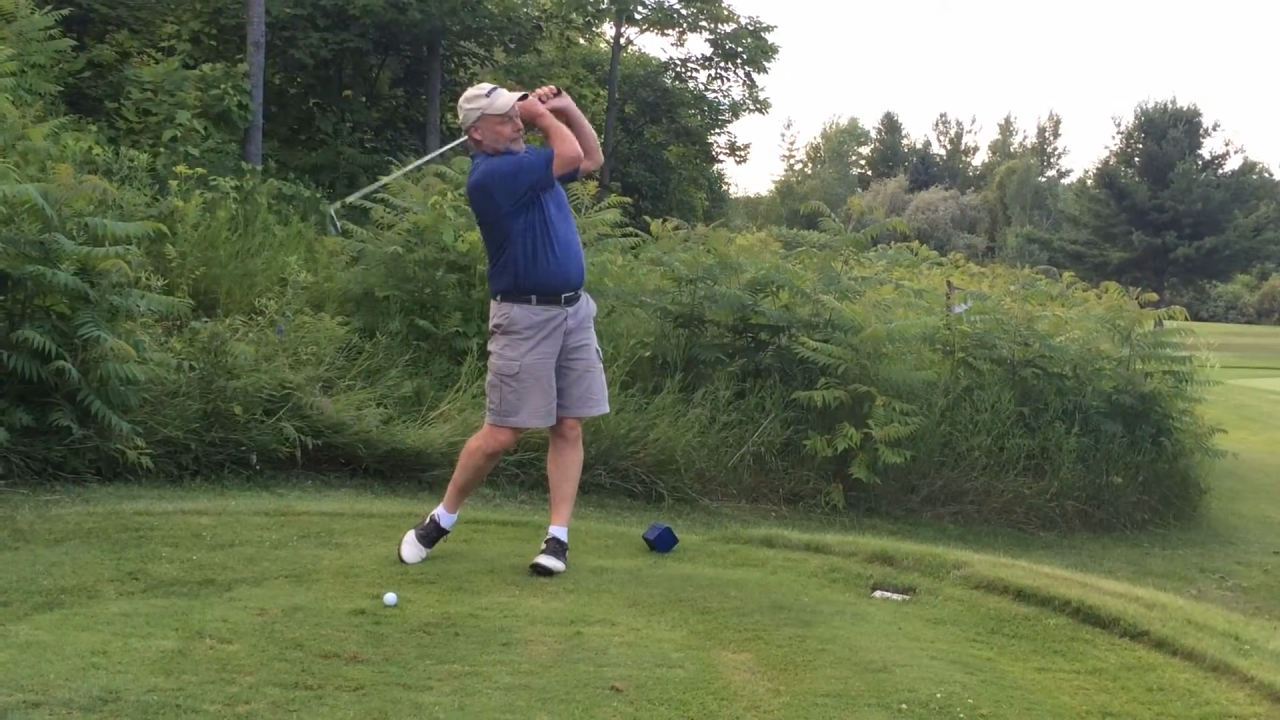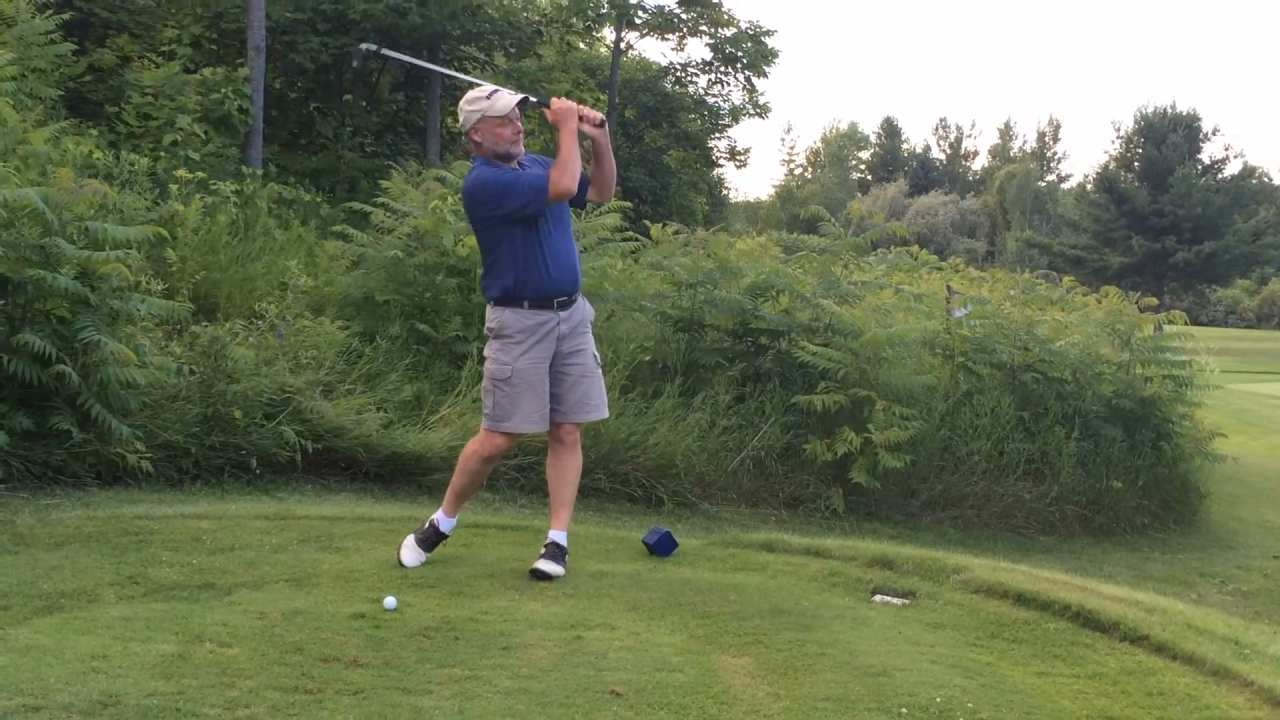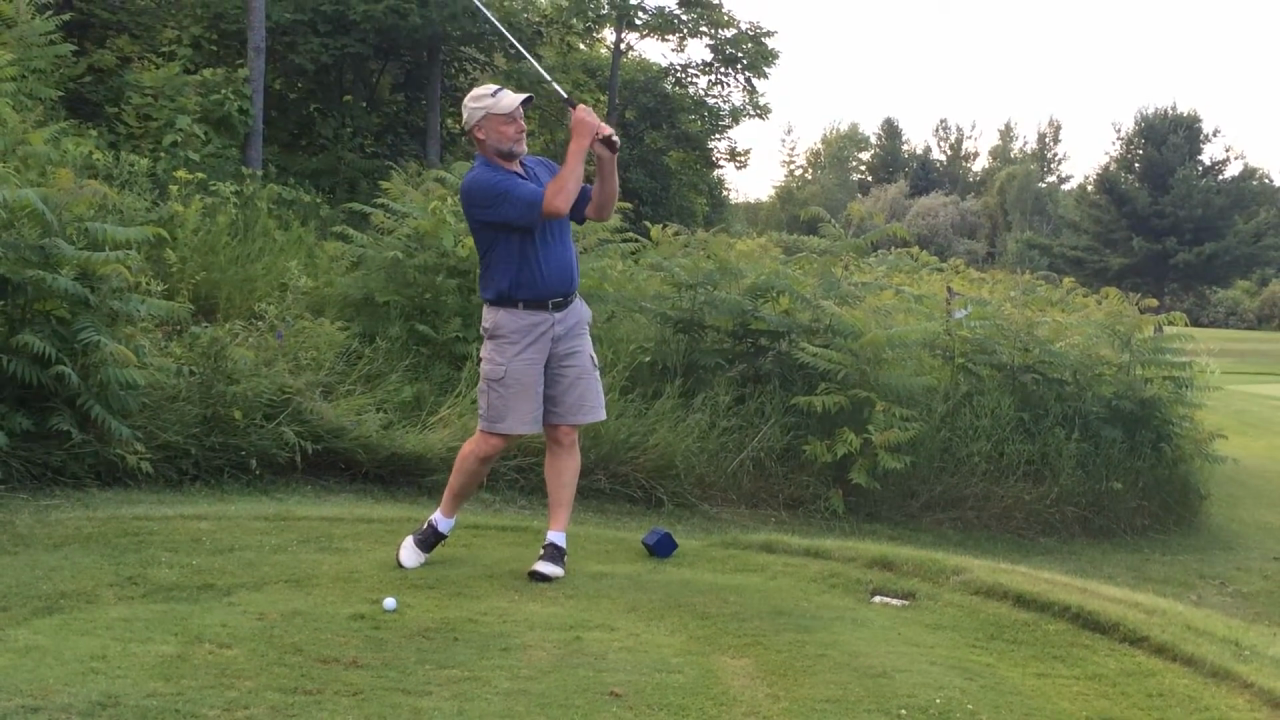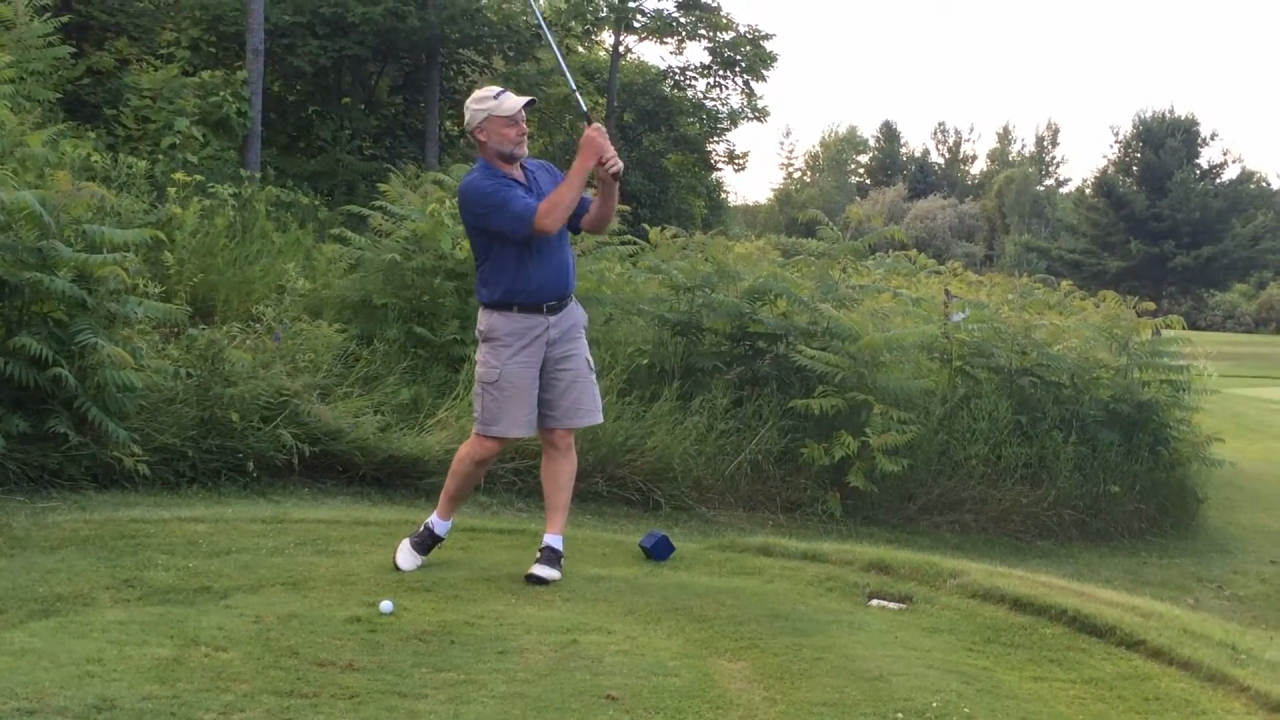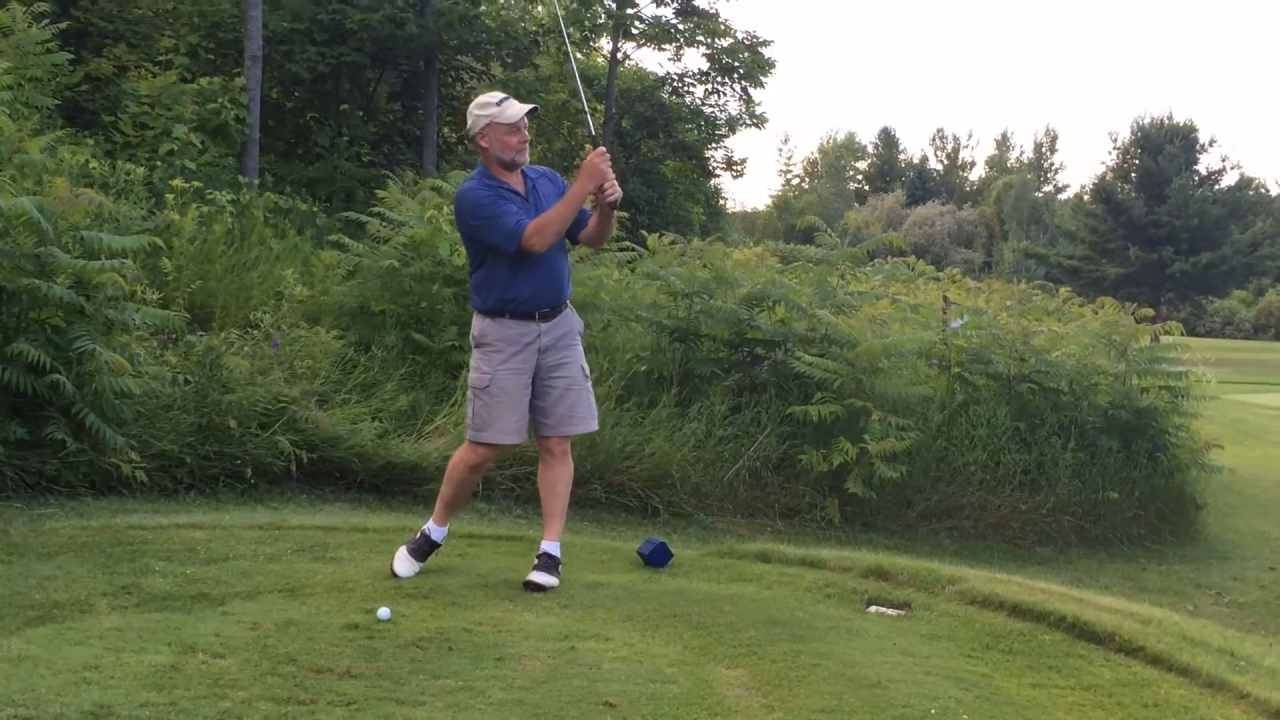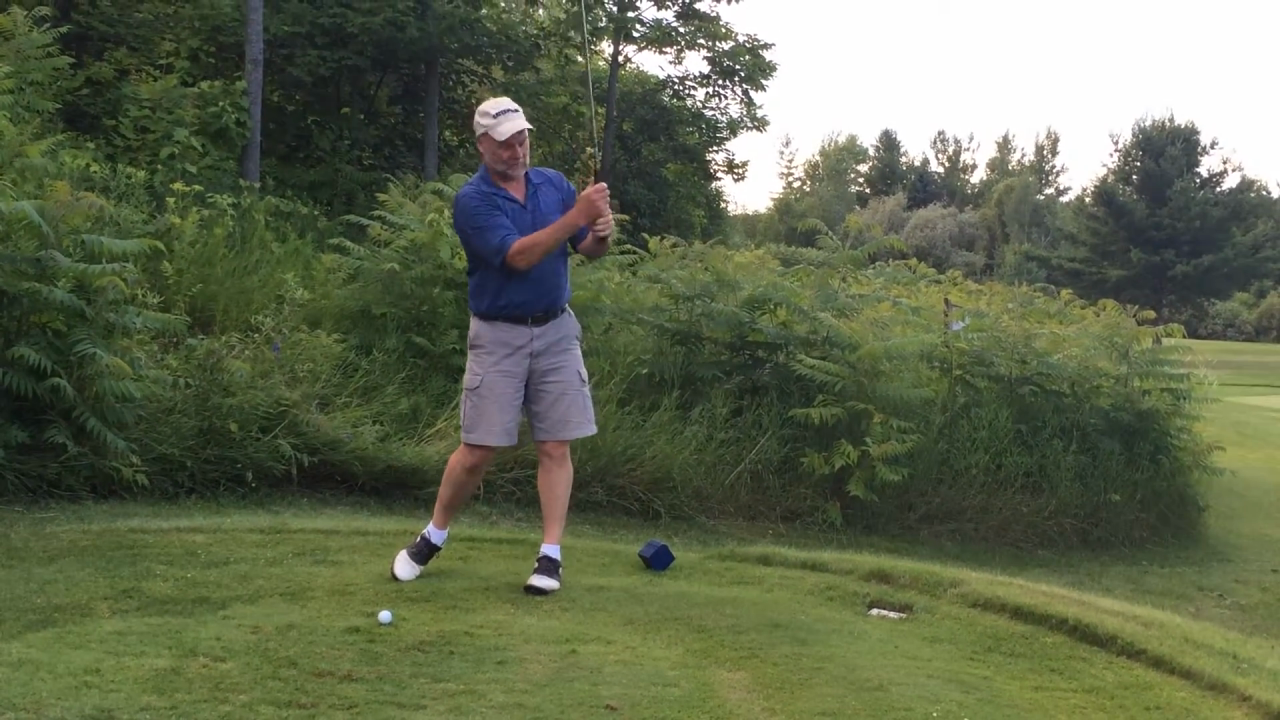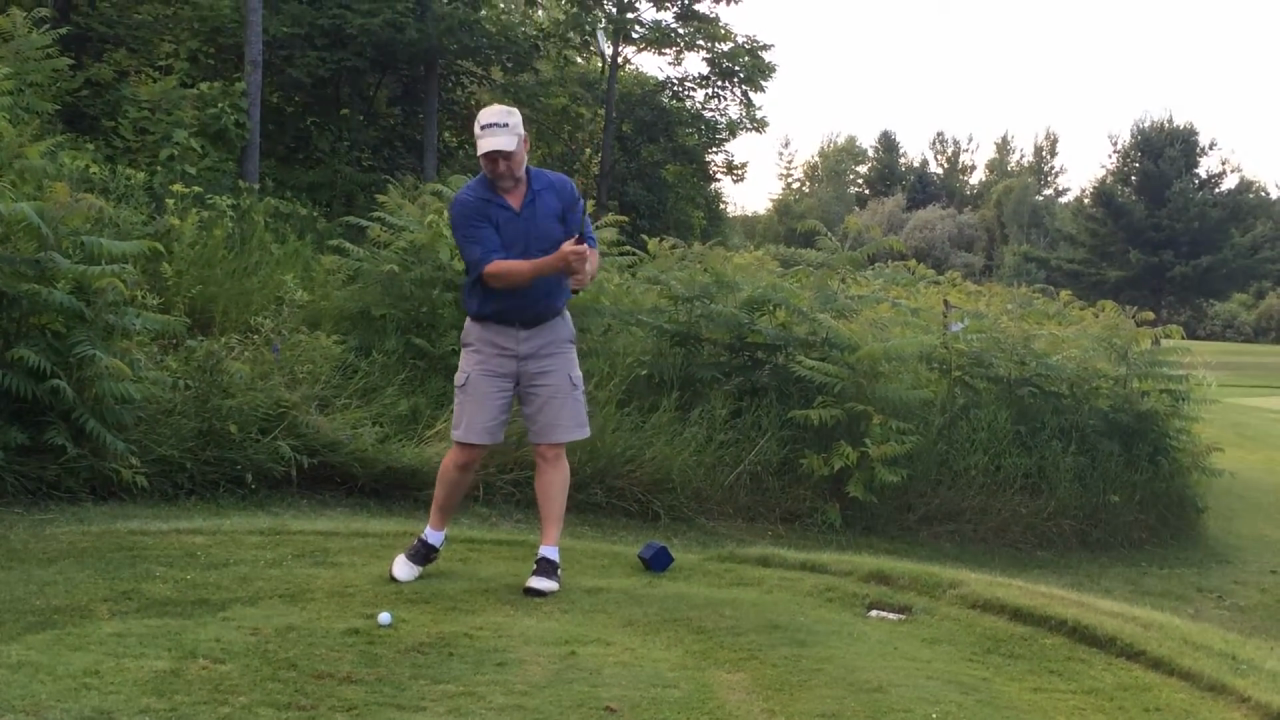
dt=0.2s
person 1, frame 1
left shoulder: (526, 157)
right shoulder: (490, 176)
left elbow: (592, 158)
right elbow: (570, 156)
left wrist: (565, 107)
right wrist: (543, 114)
left hip: (575, 309)
right hip: (524, 317)
left knee: (569, 428)
right knee: (502, 433)
left ankle: (558, 536)
right ankle: (441, 518)
person 1, frame 2
left shoulder: (534, 164)
right shoulder: (483, 183)
left elbow: (600, 191)
right elbow: (563, 188)
left wrist: (599, 138)
right wrist: (564, 127)
left hip: (571, 314)
right hip: (519, 321)
left knee: (567, 432)
right knee: (497, 437)
left ankle: (557, 541)
right ankle: (439, 523)
person 1, frame 3
left shoulder: (541, 166)
right shoulder: (480, 184)
left elbow: (599, 210)
right elbow: (554, 205)
left wrist: (606, 158)
right wrist: (578, 140)
left hip: (569, 315)
right hip: (515, 322)
left knee: (565, 433)
right knee: (493, 438)
left ankle: (556, 542)
right ankle: (438, 524)
person 1, frame 4
left shoulder: (544, 171)
right shoulder: (477, 188)
left elbow: (594, 225)
right elbow: (544, 223)
left wrist: (608, 180)
right wrist: (583, 160)
left hip: (564, 319)
right hip: (509, 325)
left knee: (561, 436)
right knee: (489, 441)
left ankle: (552, 545)
right ankle: (435, 526)
person 1, frame 5
left shoulder: (548, 179)
right shoulder: (474, 195)
left elbow: (590, 238)
right elbow: (532, 241)
left wrist: (607, 205)
right wrist: (582, 186)
left hip: (559, 326)
right hip: (503, 332)
left knee: (556, 443)
right knee: (482, 447)
left ankle: (550, 551)
right ankle: (432, 533)
person 1, frame 6
left shoulder: (555, 184)
right shoulder: (472, 200)
left elbow: (585, 245)
right elbow: (516, 257)
left wrist: (599, 231)
right wrist: (576, 219)
left hip: (556, 331)
right hip: (497, 335)
left knee: (555, 447)
right knee: (477, 449)
left ankle: (550, 555)
right ankle: (432, 537)
person 1, frame 7
left shoulder: (560, 189)
right shoulder: (468, 203)
left elbow: (587, 250)
right elbow: (490, 272)
left wrist: (583, 268)
right wrist: (554, 263)
left hip: (550, 335)
right hip: (489, 337)
left knee: (550, 449)
right knee: (467, 449)
left ankle: (549, 556)
right ankle: (430, 539)
